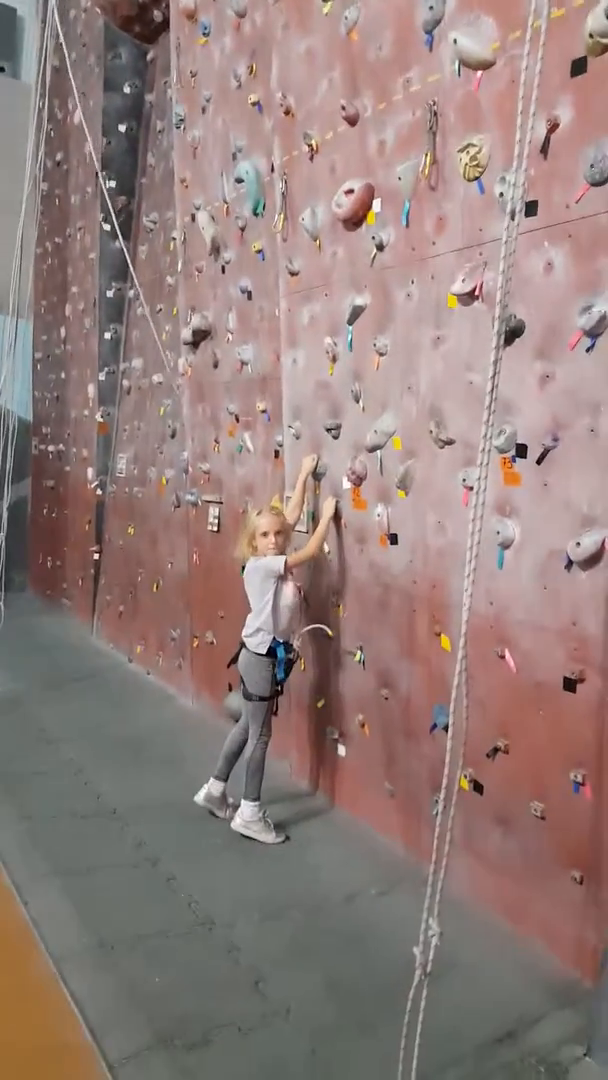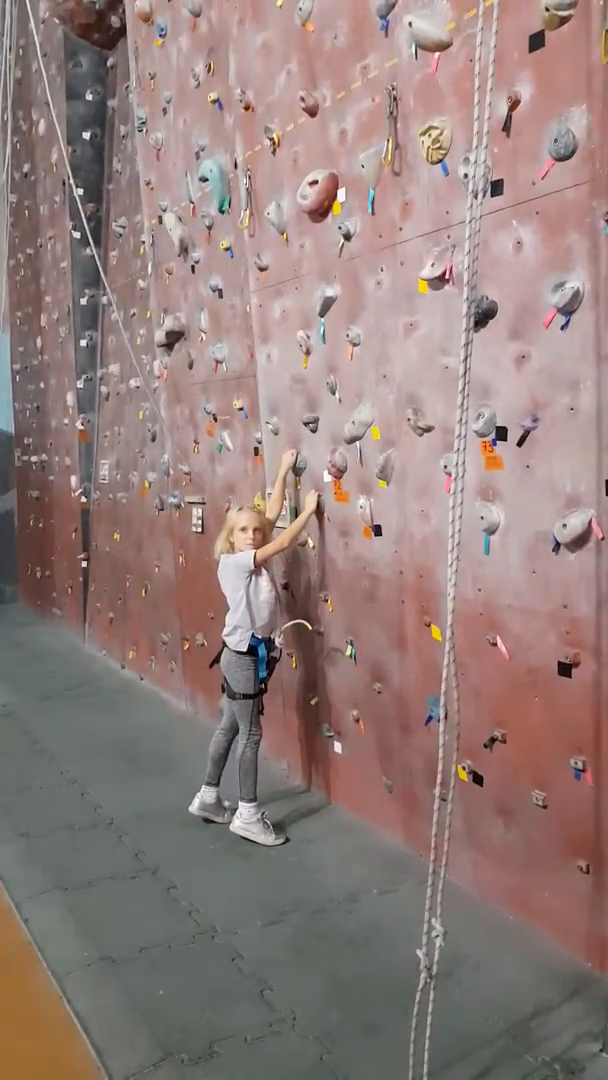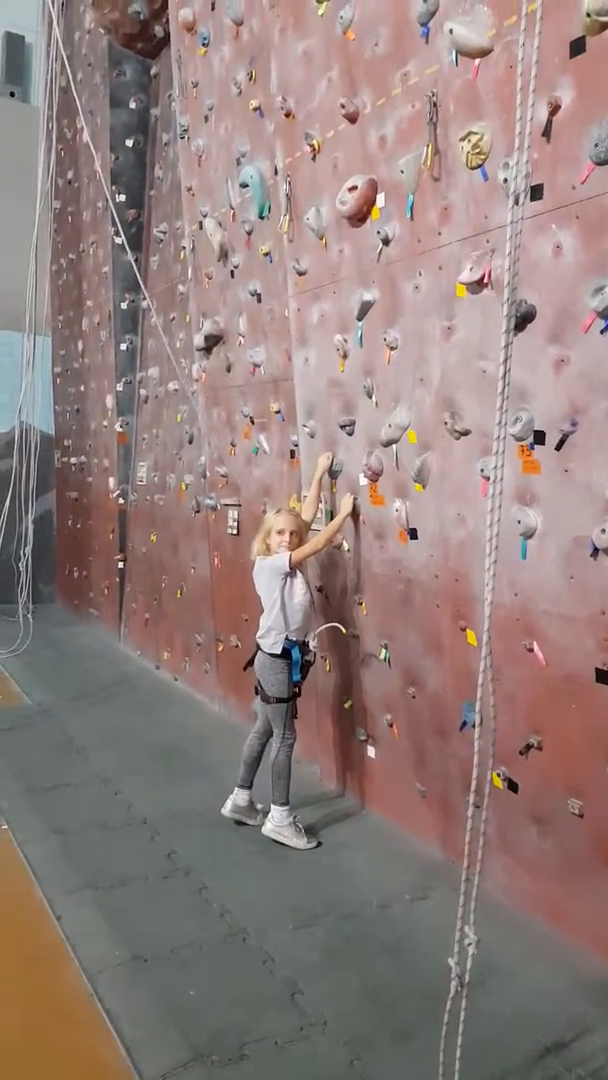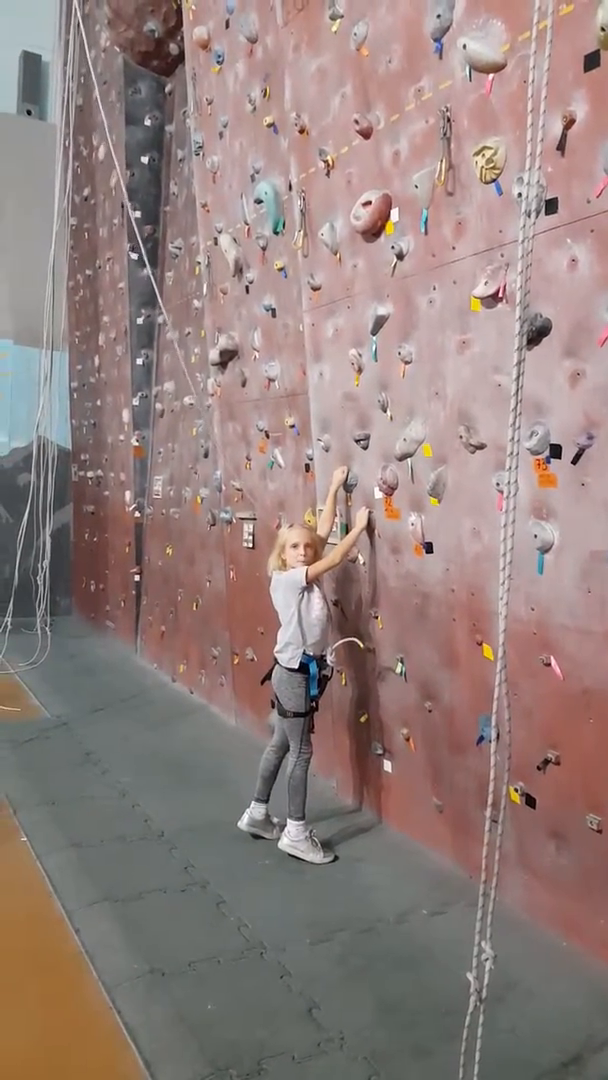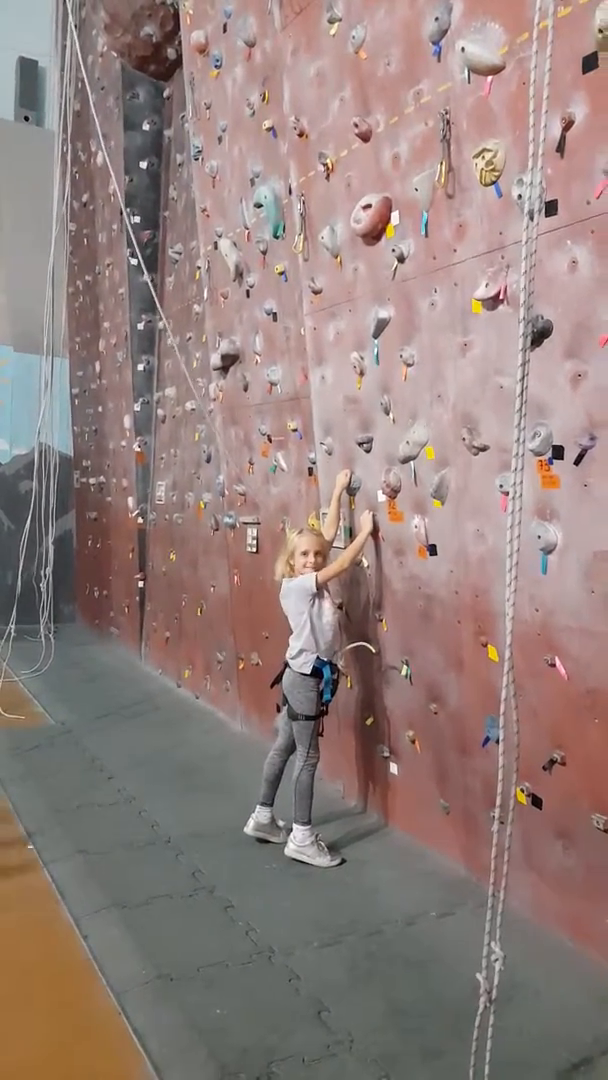
dt=1s
person 1, frame 1
left shoulder: (275, 562)
right shoulder: (259, 566)
left elbow: (291, 515)
right elbow: (311, 551)
left wrist: (304, 476)
right wrist: (327, 515)
left hip: (269, 654)
right hip: (260, 656)
left knee: (248, 726)
right knee: (260, 735)
left ankle: (215, 789)
right ankle: (250, 814)
person 1, frame 2
left shoulder: (256, 558)
right shoulder: (232, 563)
left elbow: (271, 515)
right elbow: (283, 542)
left wrist: (284, 472)
right wrist: (308, 510)
left hip: (254, 652)
right hip: (242, 654)
left knee: (230, 727)
right knee: (250, 734)
left ankle: (208, 798)
right ankle: (248, 816)
person 1, frame 3
left shoulder: (290, 561)
right shoulder: (268, 565)
left elbow: (307, 517)
right elbow: (318, 544)
left wrist: (319, 474)
right wrist: (344, 513)
left hip: (287, 656)
right hip: (276, 657)
left knee: (265, 730)
right knee: (284, 737)
left ankle: (240, 800)
right ankle: (280, 818)
person 1, frame 4
left shoulder: (307, 576)
right shoulder: (284, 580)
left elbow: (323, 532)
right elbow: (334, 559)
left wrist: (334, 489)
right wrist: (359, 526)
left hip: (306, 670)
right hip: (294, 671)
left knee: (281, 744)
right knee: (301, 752)
left ankle: (257, 814)
right ankle: (296, 833)
person 1, frame 5
left shoulder: (314, 581)
right shoulder: (295, 586)
left elbow: (328, 536)
right elbow: (342, 564)
left wrist: (338, 493)
right wrist: (365, 531)
left hip: (311, 675)
right hip: (304, 677)
left knee: (284, 747)
right knee: (308, 757)
left ankle: (262, 818)
right ankle: (302, 839)
